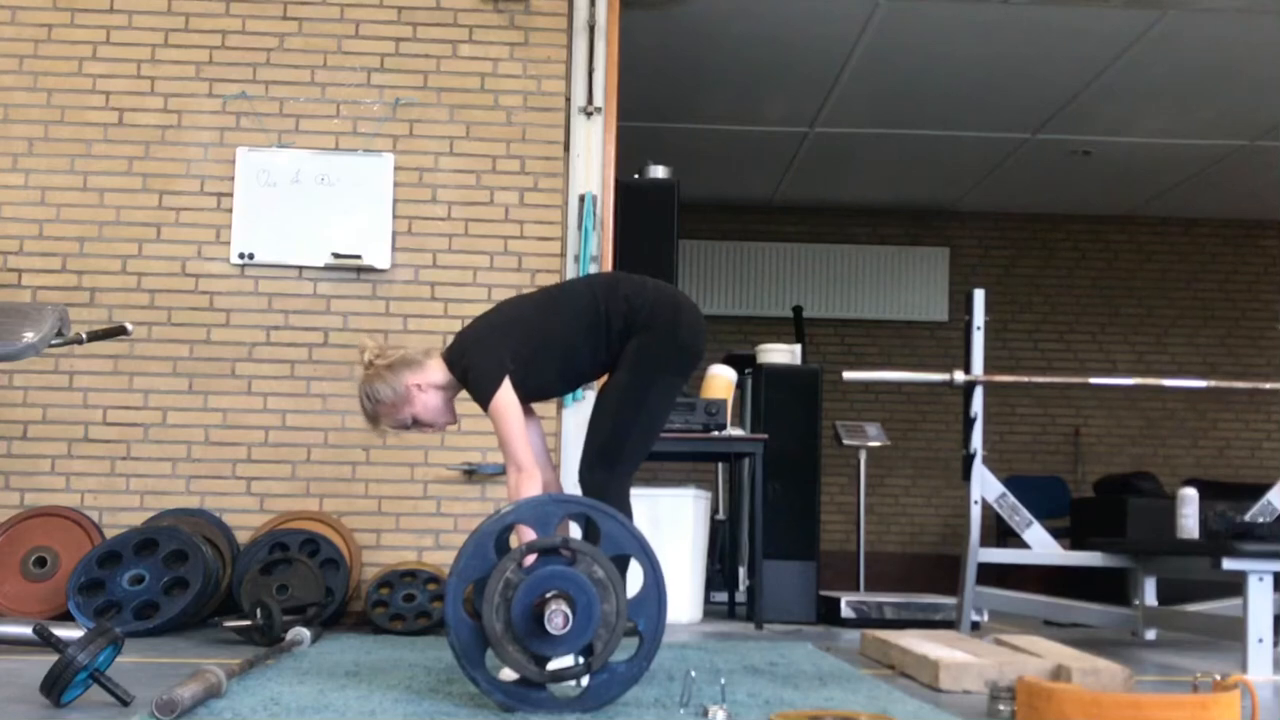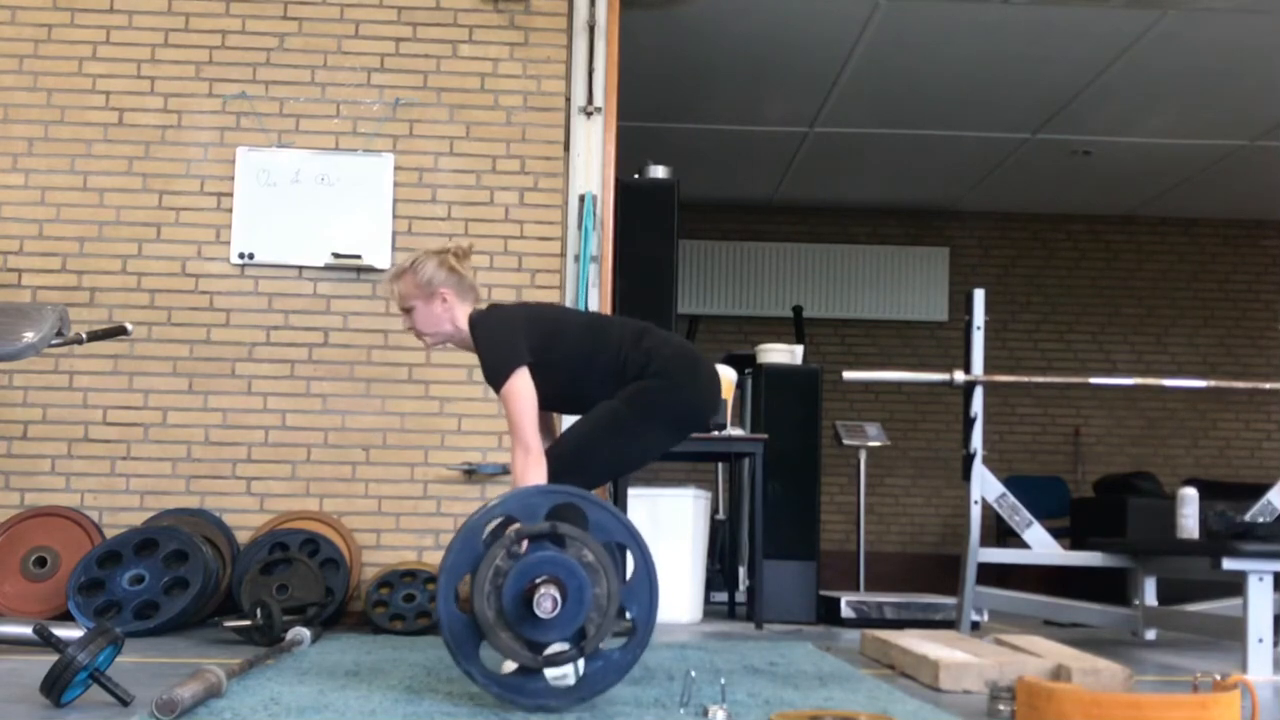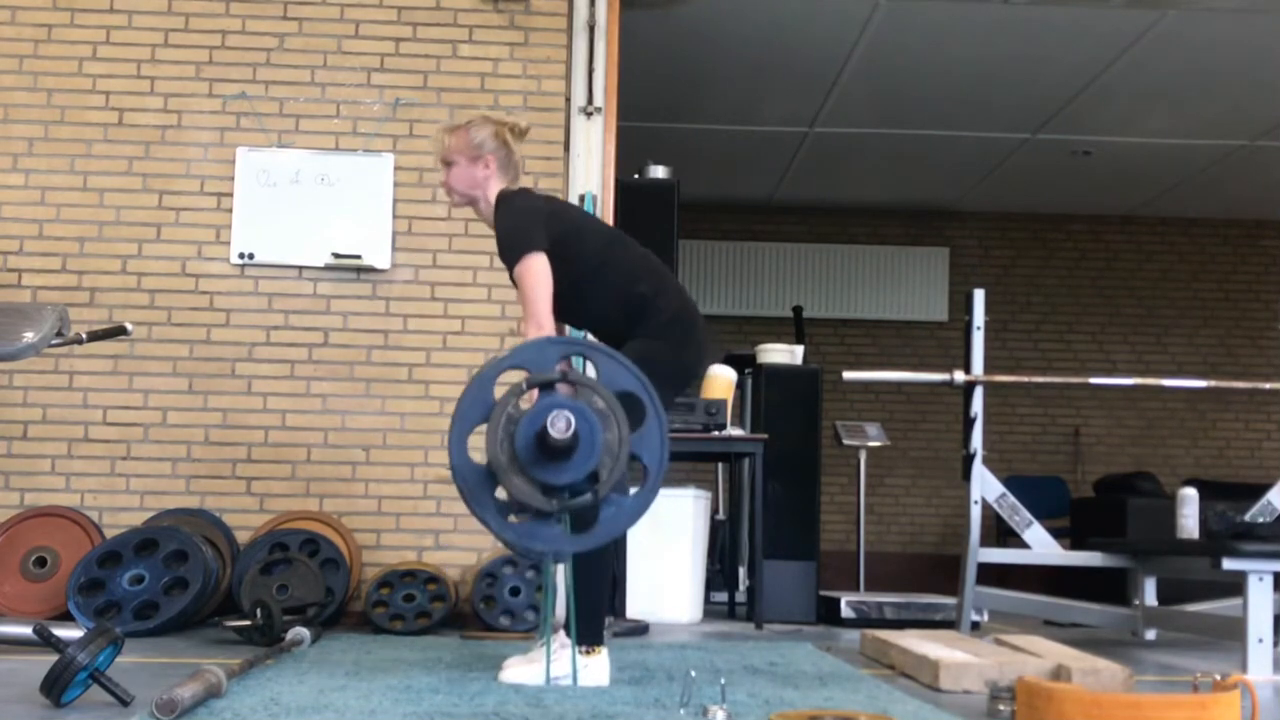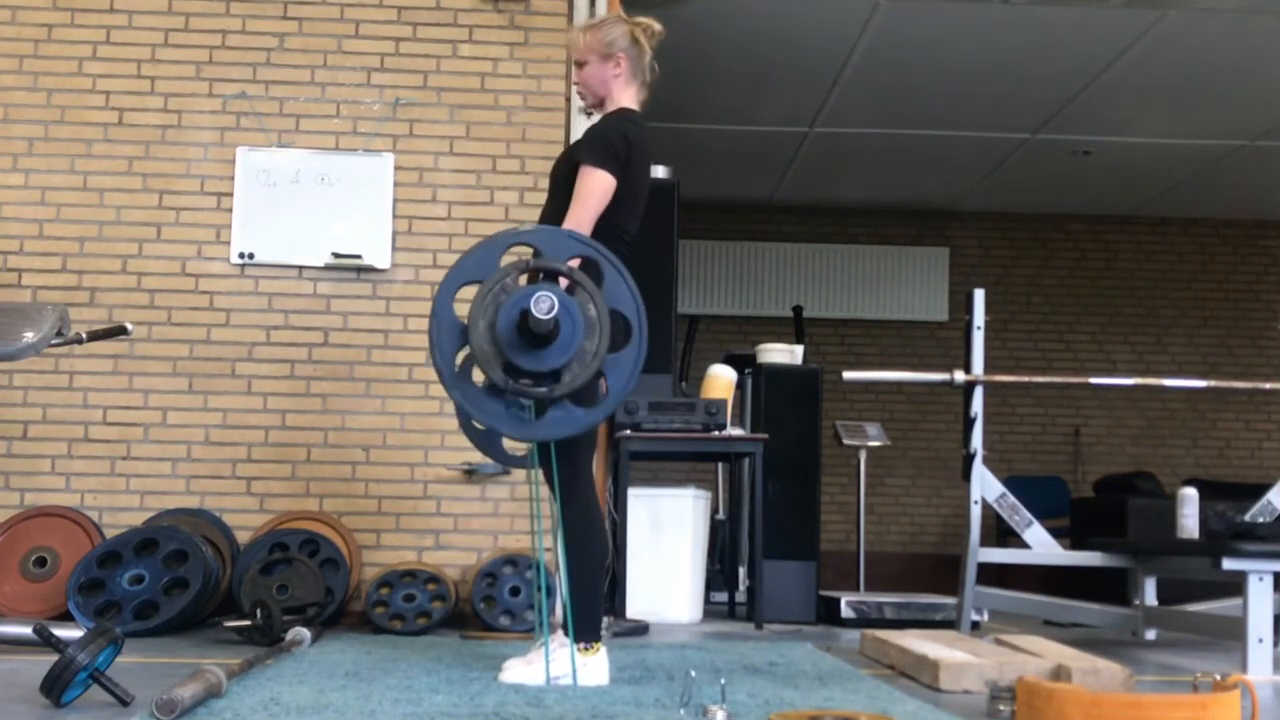
dt=1s
person 1, frame 1
left shoulder: (477, 361)
right shoulder: (484, 360)
left elbow: (523, 472)
right elbow: (540, 470)
left hip: (662, 329)
right hip: (659, 328)
left knee: (602, 478)
right knee: (600, 477)
person 1, frame 2
left shoulder: (495, 335)
right shoulder: (504, 330)
left elbow: (528, 451)
right elbow: (541, 446)
left hip: (673, 384)
right hip: (678, 382)
left knee: (558, 482)
right knee: (558, 482)
person 1, frame 3
left shoulder: (517, 216)
right shoulder: (527, 214)
left elbow: (540, 329)
right elbow: (553, 326)
left hip: (660, 340)
right hip: (658, 339)
left ankle: (586, 653)
right ankle: (580, 638)
person 1, frame 4
left shoulder: (610, 133)
right shoulder: (629, 138)
left elbow: (576, 230)
left knee: (570, 482)
right knee: (569, 479)
left ankle: (585, 649)
right ankle: (580, 635)
